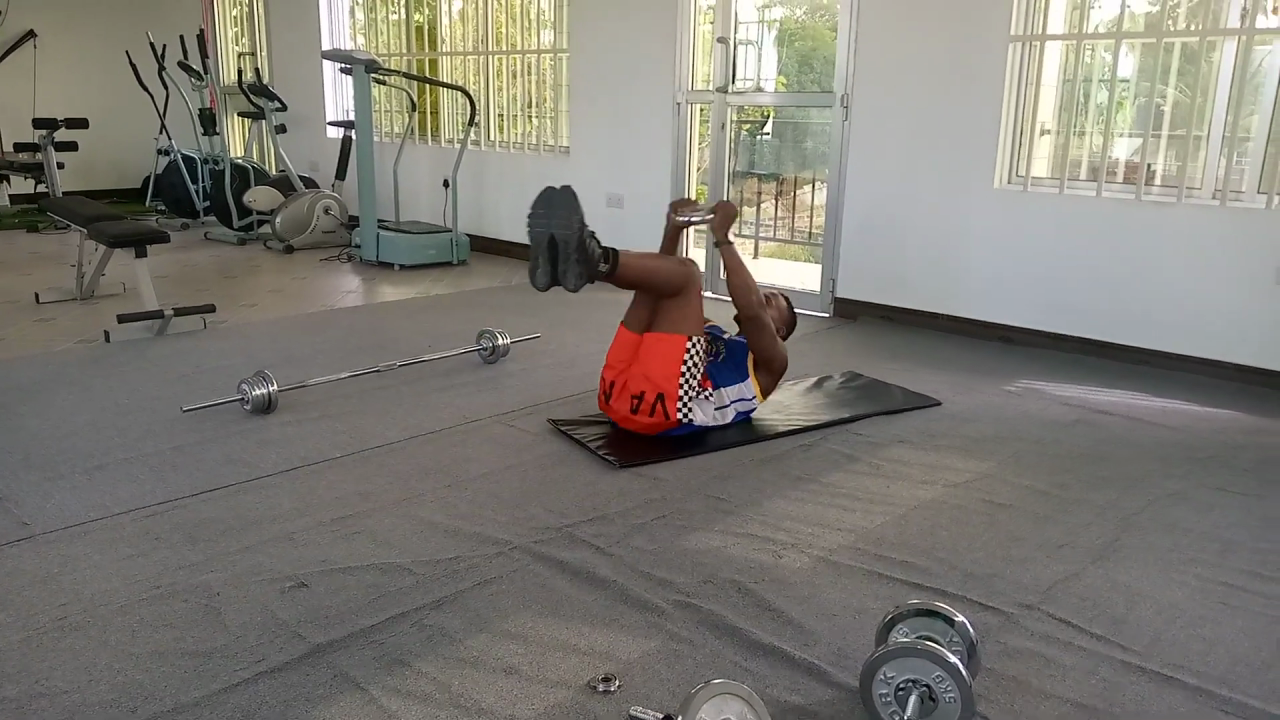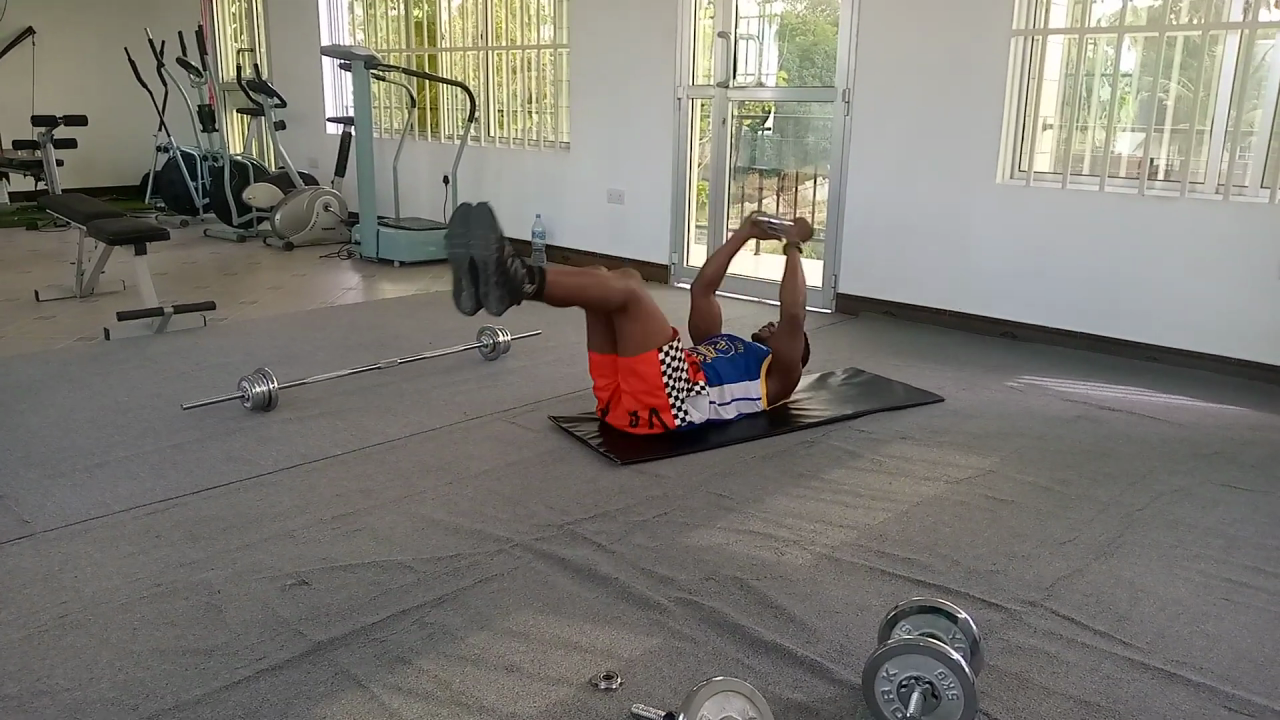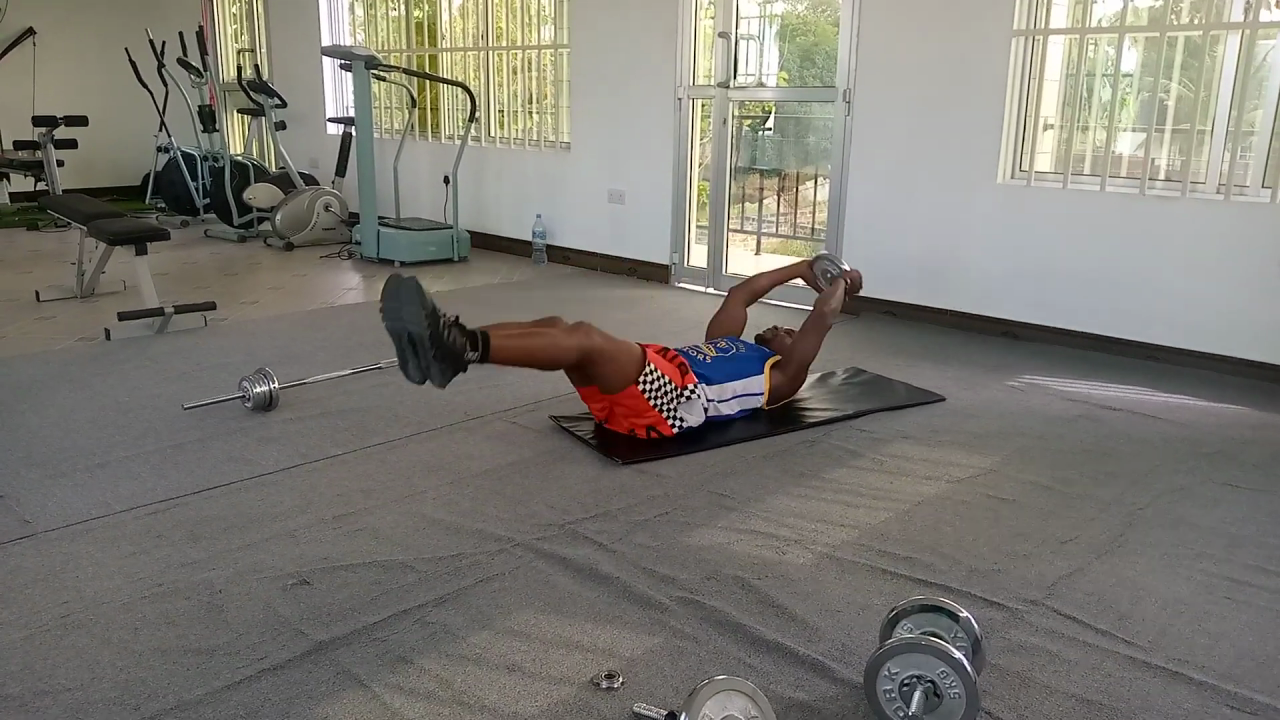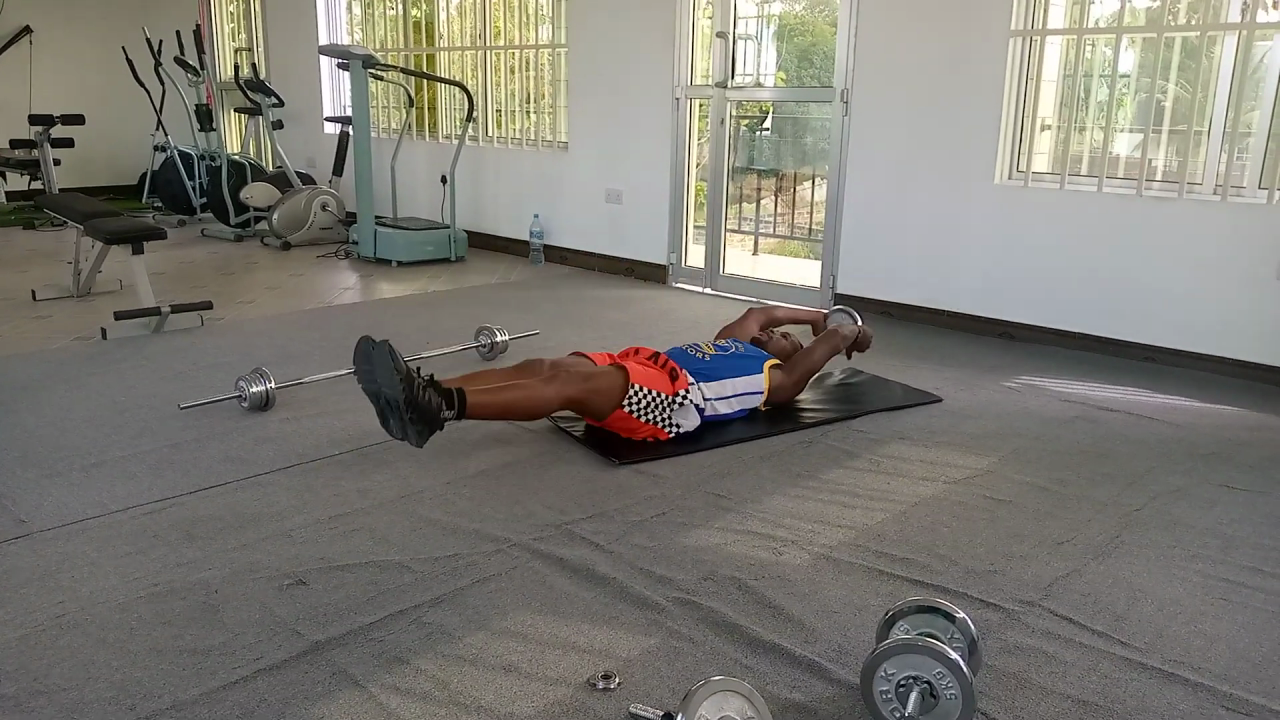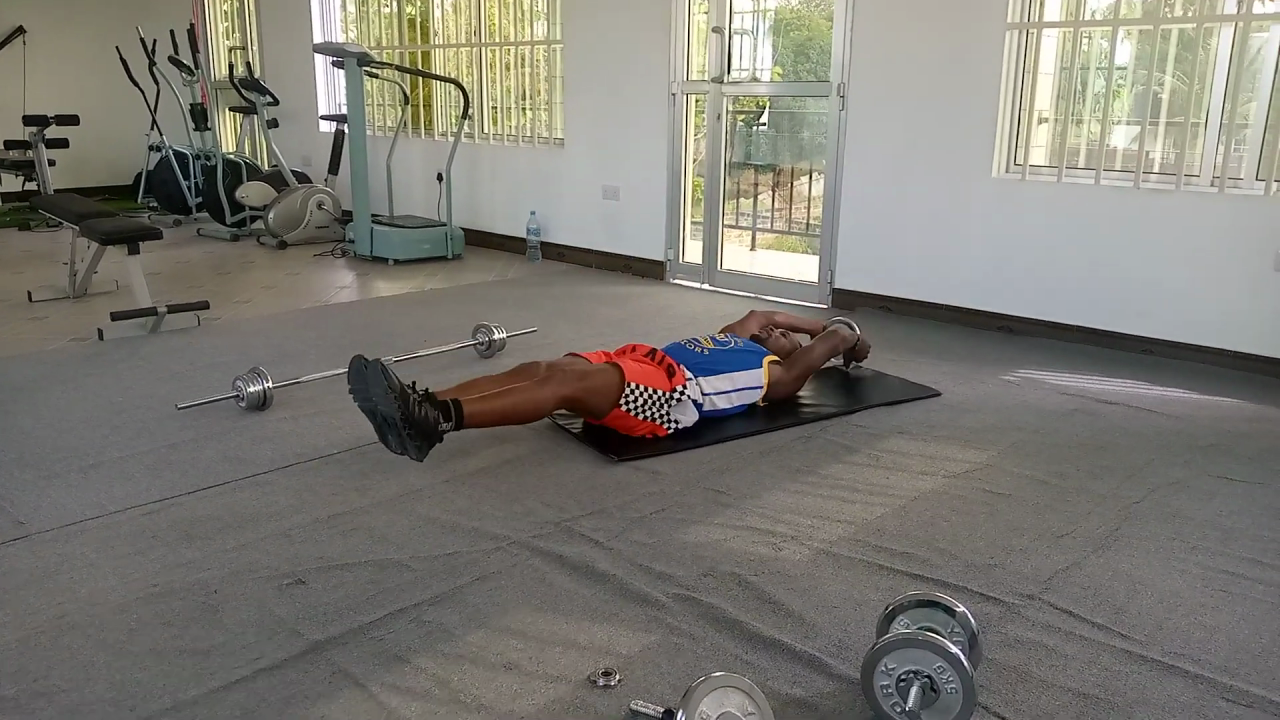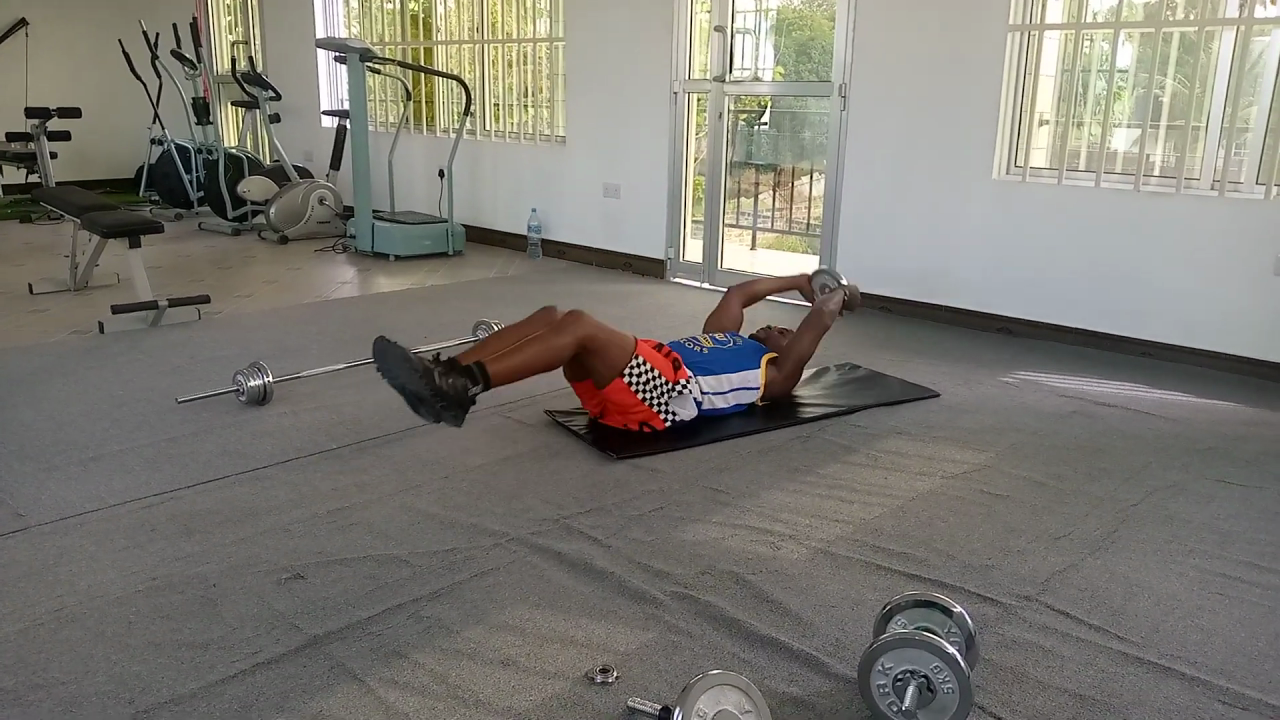
dt=0.2s
person 1, frame 1
left shoulder: (770, 361)
right shoulder: (710, 336)
left elbow: (752, 310)
right elbow: (652, 278)
left wrist: (722, 239)
right wrist: (674, 230)
left hip: (667, 408)
right hip: (620, 393)
left knee: (684, 273)
left ankle: (595, 259)
right ankle: (566, 263)
person 1, frame 2
left shoulder: (778, 377)
right shoulder: (718, 343)
left elbow: (793, 313)
right elbow: (703, 286)
left wrist: (793, 249)
right wrist: (741, 236)
left hip: (668, 404)
right hip: (620, 394)
left knee: (626, 284)
right knee: (600, 281)
left ankle: (523, 279)
right ankle: (503, 281)
person 1, frame 3
left shoulder: (780, 376)
right shoulder: (730, 346)
left elbow: (820, 321)
right elbow: (738, 296)
left wrist: (838, 286)
right wrist: (798, 269)
left hip: (671, 404)
left knee: (583, 337)
right knee: (557, 329)
left ankle: (464, 343)
right ankle: (449, 351)
person 1, frame 4
left shoulder: (780, 379)
right shoulder: (736, 348)
left elbow: (831, 342)
right elbow: (758, 314)
right wrist: (815, 315)
left hip: (670, 401)
right hip: (645, 365)
left knee: (567, 382)
right knee: (541, 370)
left ankle: (437, 405)
right ankle: (427, 396)
person 1, frame 5
left shoulder: (776, 376)
right shoulder: (734, 342)
left elbow: (829, 342)
right elbow: (760, 314)
right wrist: (822, 323)
left hip: (667, 395)
right hip: (641, 360)
left knee: (566, 380)
right knee: (538, 371)
left ankle: (435, 420)
right ankle: (424, 406)
person 1, frame 6
left shoulder: (775, 375)
right shoulder: (728, 340)
left elbow: (816, 323)
right elbow: (740, 292)
left wrist: (835, 298)
right wrist: (796, 281)
left hip: (663, 393)
right hip: (646, 364)
left knee: (579, 324)
right knee: (550, 316)
left ankle: (464, 386)
right ankle: (448, 373)
